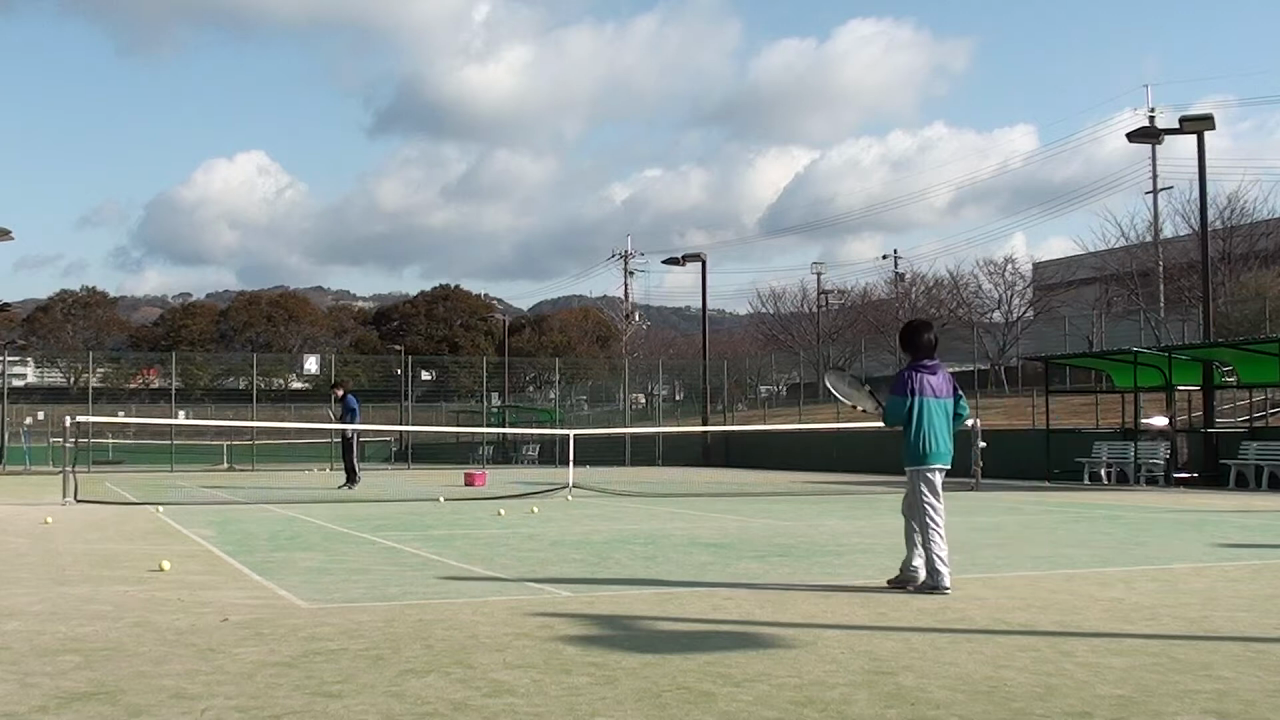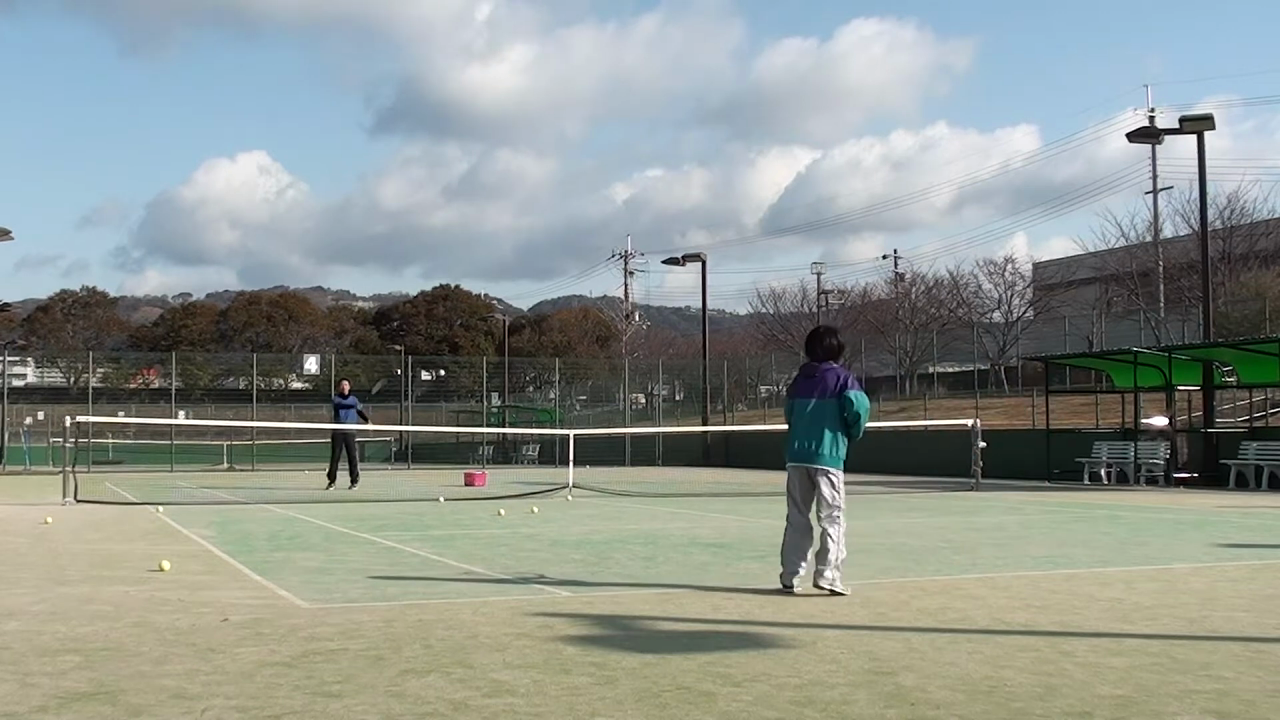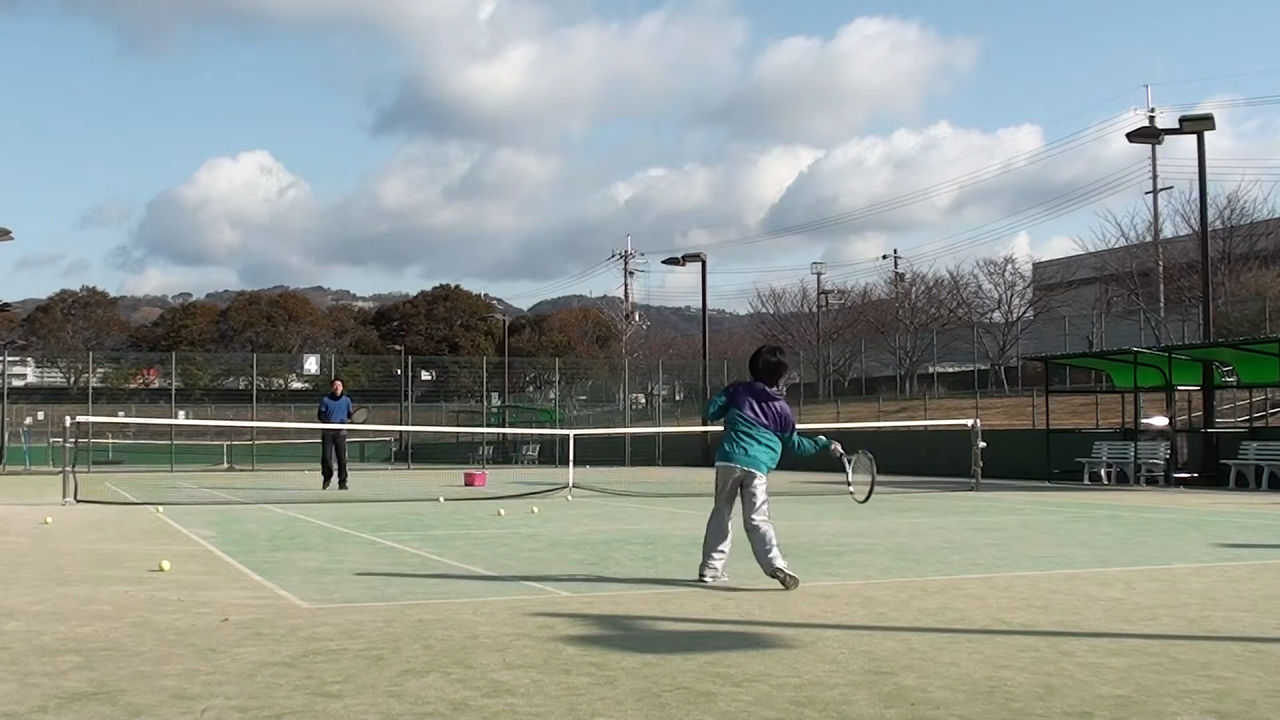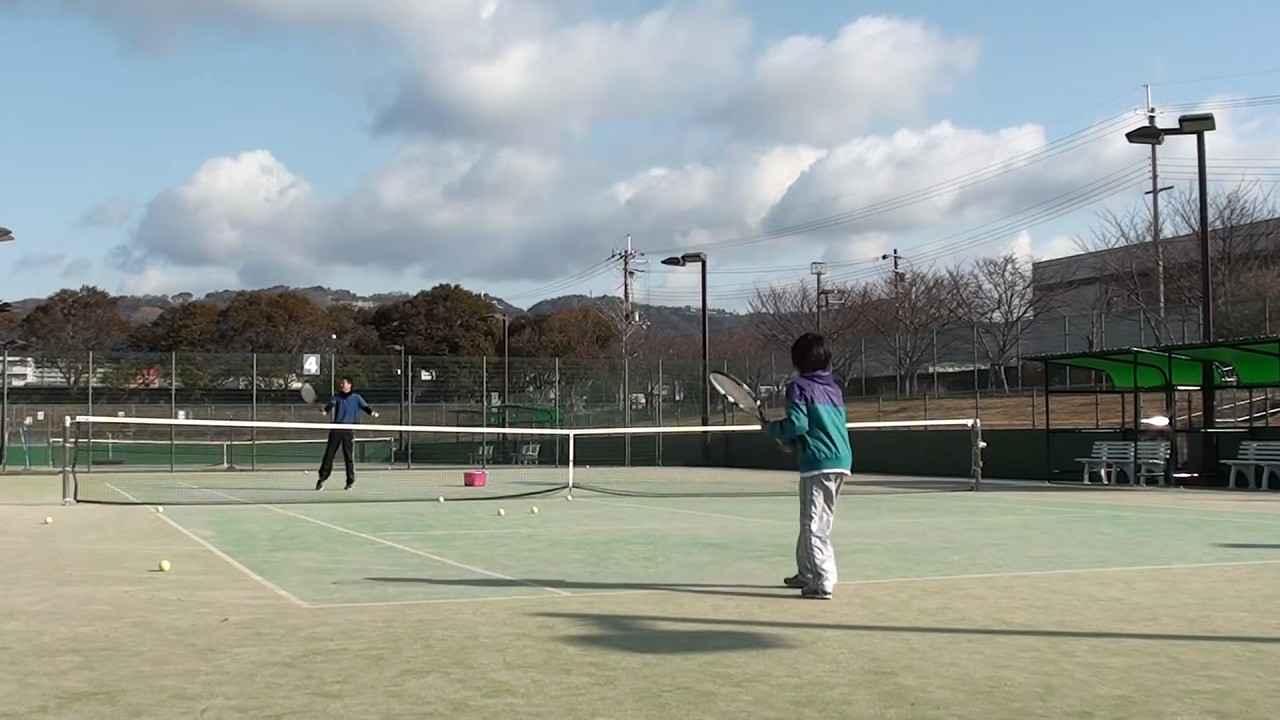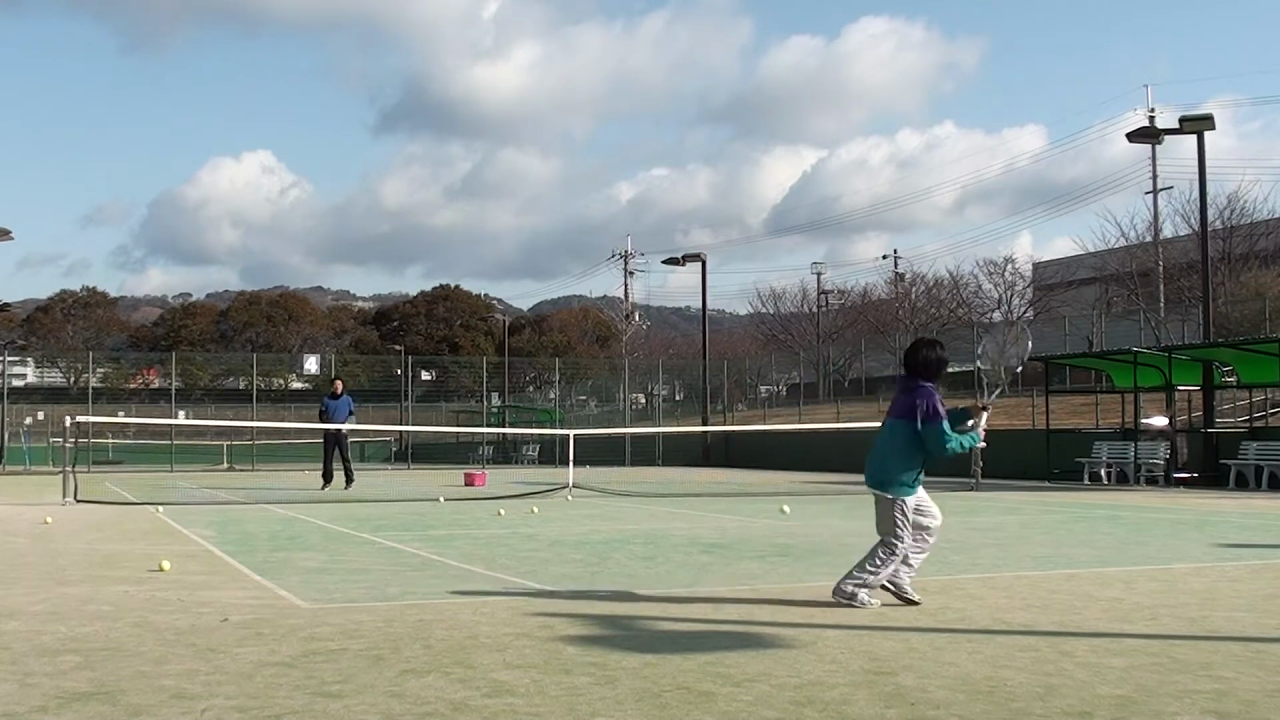
dt=1s
person 1, frame 1
left shoulder: (907, 376)
right shoulder: (945, 376)
left elbow: (895, 416)
right elbow: (962, 411)
left wrist: (885, 416)
left hip: (921, 454)
right hip: (943, 452)
left knee: (928, 517)
right knee: (913, 510)
left ankle: (939, 578)
right ankle: (912, 572)
person 1, frame 2
left shoulder: (799, 380)
right shoulder: (843, 378)
right elbow: (858, 409)
right wrist: (852, 434)
left hip: (797, 457)
right hip: (828, 458)
left knee: (797, 519)
right knee: (832, 518)
left ankle: (790, 577)
right ankle: (827, 575)
person 1, frame 3
left shoulder: (738, 390)
right shoulder: (781, 408)
left elbow: (711, 412)
right elbow: (794, 445)
right wrist: (825, 443)
left hip: (727, 461)
right hip: (755, 467)
left knee: (721, 515)
right knee: (757, 520)
left ankle: (710, 568)
right ankle: (775, 565)
person 1, frame 4
left shoulder: (798, 387)
right shoulder: (834, 388)
left elbow: (797, 425)
left wrist: (776, 430)
left hip: (818, 463)
right hip: (841, 461)
left knee: (814, 524)
right knee: (816, 521)
left ankle: (822, 584)
right ankle: (808, 574)
person 1, frame 5
left shoulder: (906, 392)
right shoulder: (928, 398)
right elbow: (942, 443)
left wrist: (966, 413)
right wrist: (973, 438)
left hip: (882, 474)
right hip: (897, 480)
left knee: (929, 521)
right knee: (896, 541)
left ankle: (896, 577)
right ankle: (849, 589)
